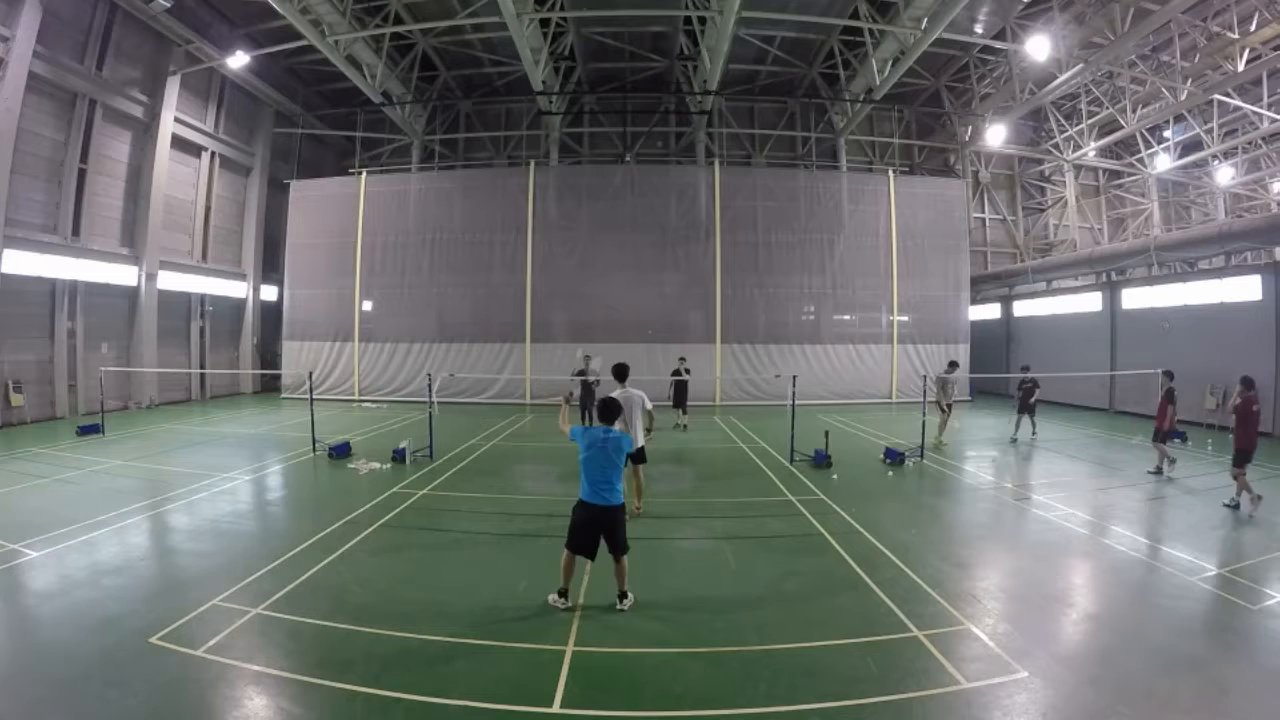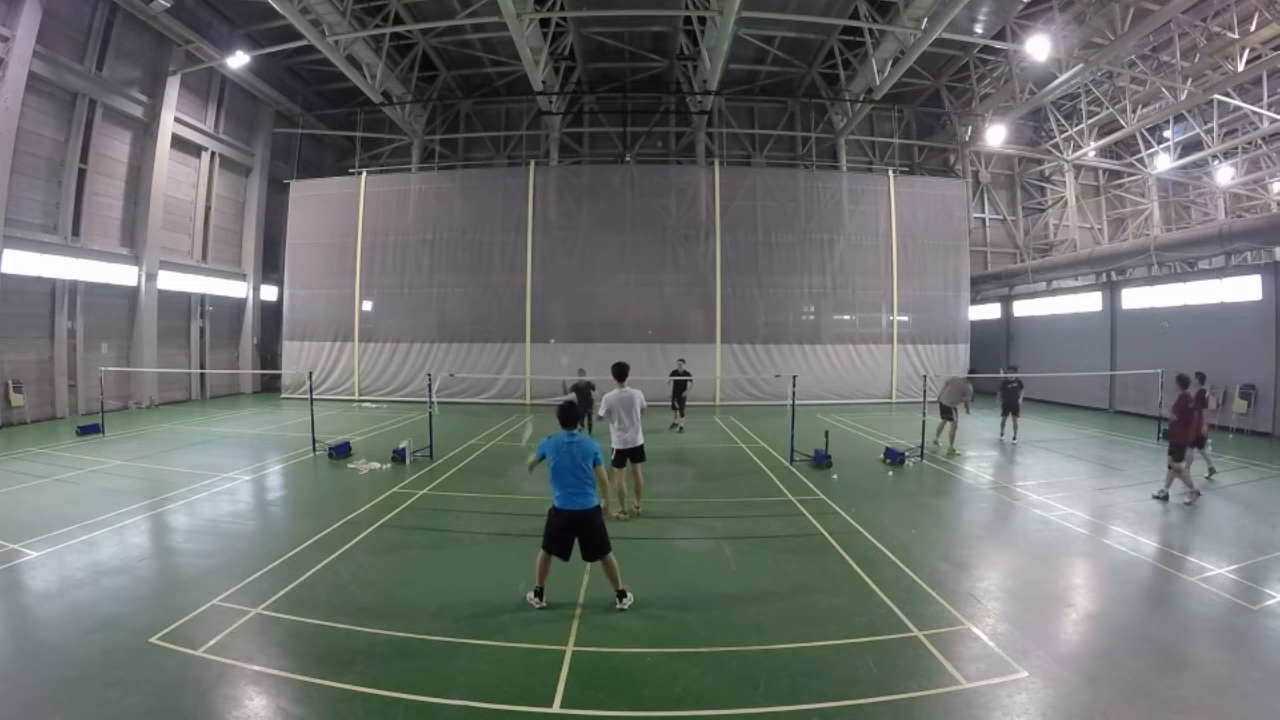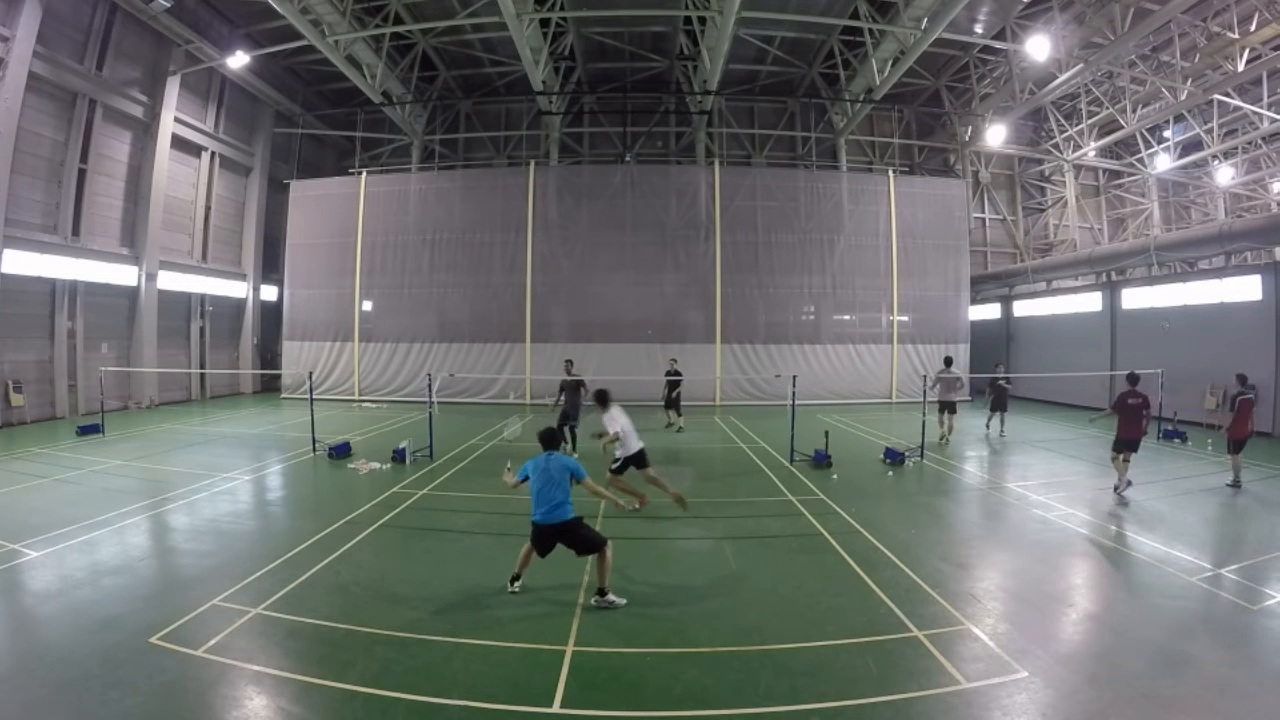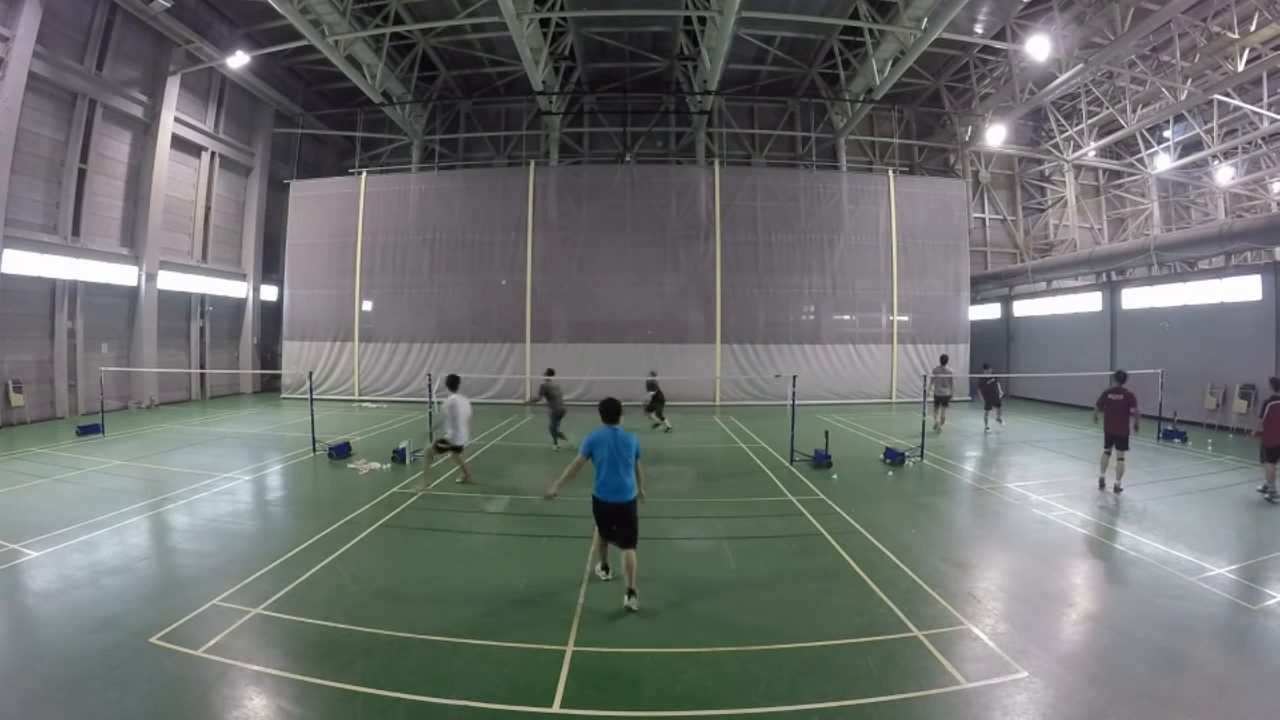
dt=1s
person 1, frame 1
left shoulder: (585, 434)
right shoulder: (624, 439)
left elbow: (563, 425)
left wrist: (565, 404)
left hip: (587, 505)
right hip: (614, 506)
left knee: (570, 550)
right knee: (619, 553)
left ankle: (562, 595)
right ankle: (623, 596)
person 1, frame 2
left shoulder: (548, 443)
right shoulder: (591, 445)
left elbow: (531, 464)
right elbow: (603, 479)
left wrist: (530, 462)
right wrist: (606, 504)
left hip: (561, 510)
right hip: (589, 509)
left knee: (546, 551)
right knee: (605, 554)
left ankle: (538, 594)
right ankle: (621, 596)
person 1, frame 3
left shoulder: (531, 464)
right shoulder: (570, 463)
left elbow: (512, 483)
right elbow: (592, 488)
left wrist: (506, 476)
right wrist: (616, 500)
left hip: (540, 523)
right hip: (565, 522)
left knee: (531, 544)
right knee: (605, 546)
left ankle: (515, 580)
right ankle: (602, 593)
person 1, frame 4
left shoulder: (593, 438)
right shoulder: (631, 439)
left elbow: (576, 466)
right elbow: (638, 468)
left wrist: (556, 487)
right wrist: (641, 489)
left hip: (602, 498)
right hip: (627, 500)
left knee: (603, 533)
right knee: (628, 546)
left ankle: (604, 568)
right ankle: (630, 593)
